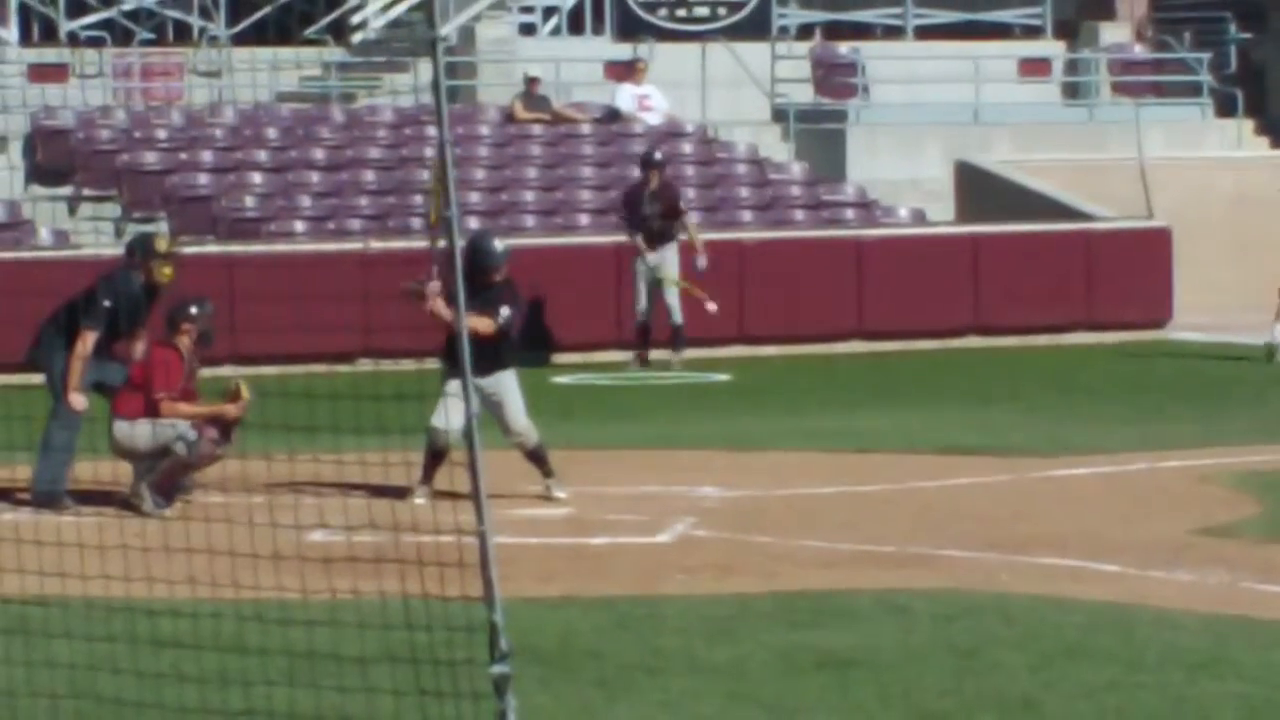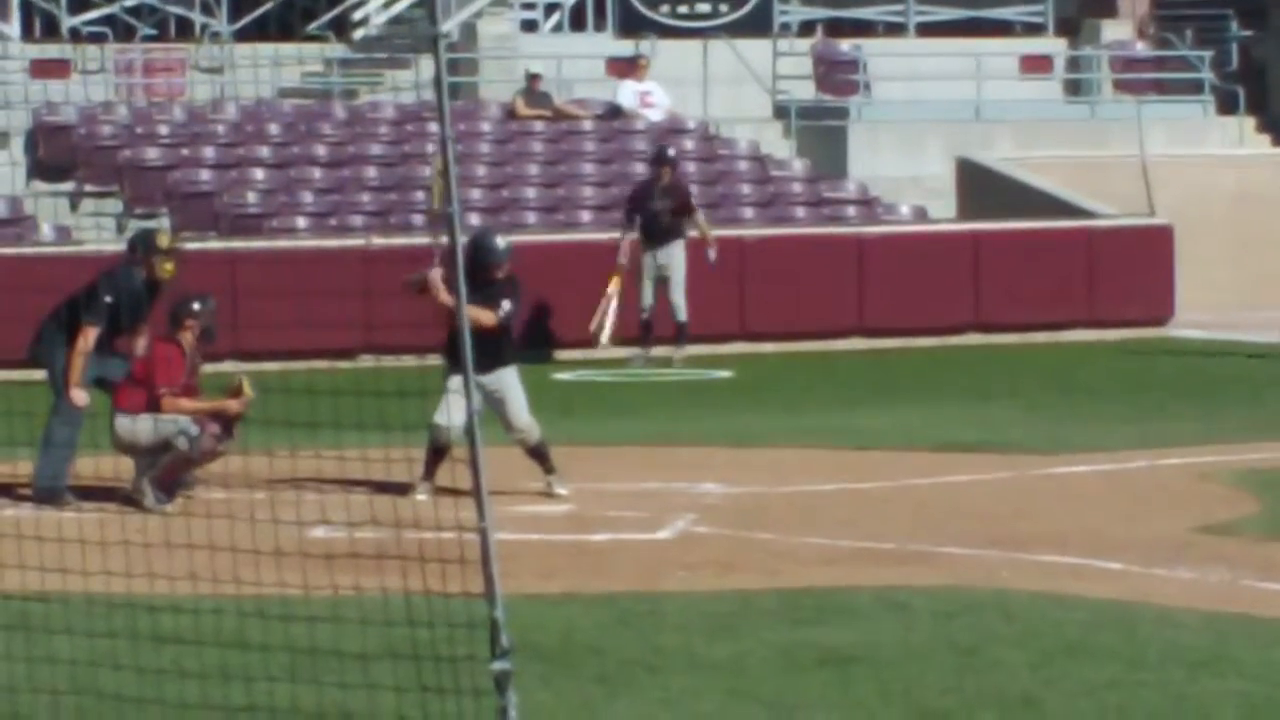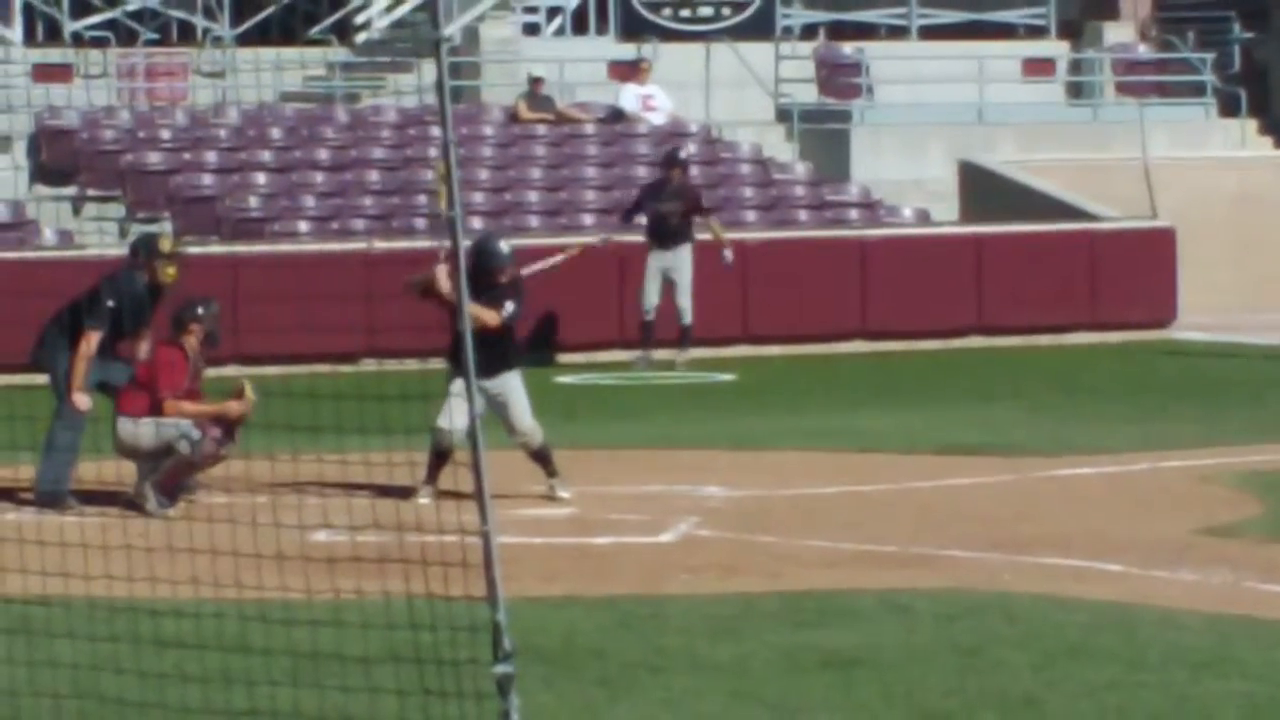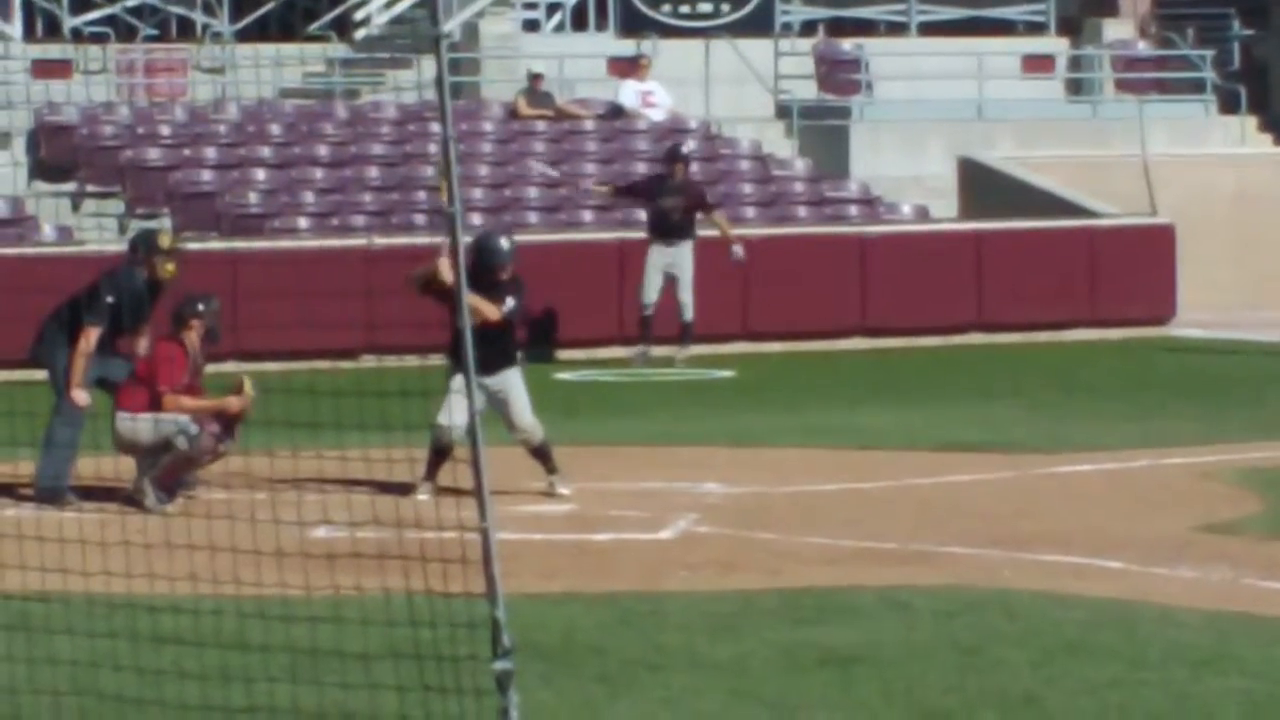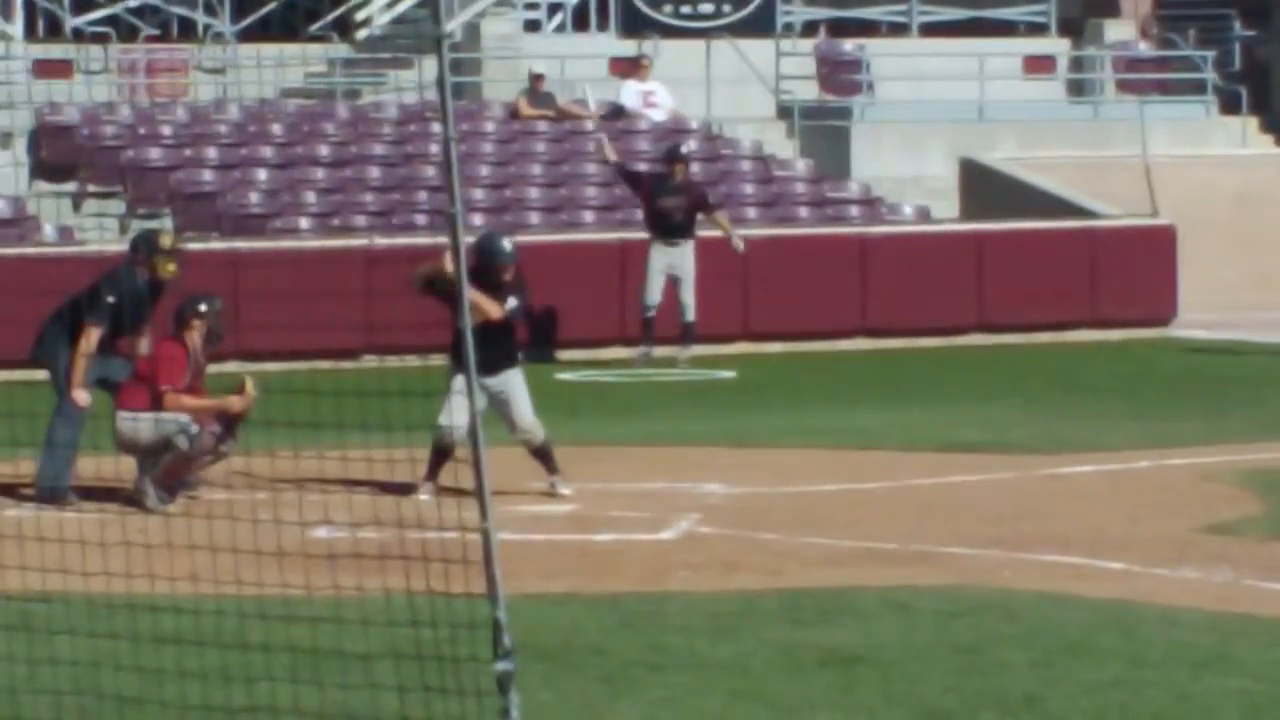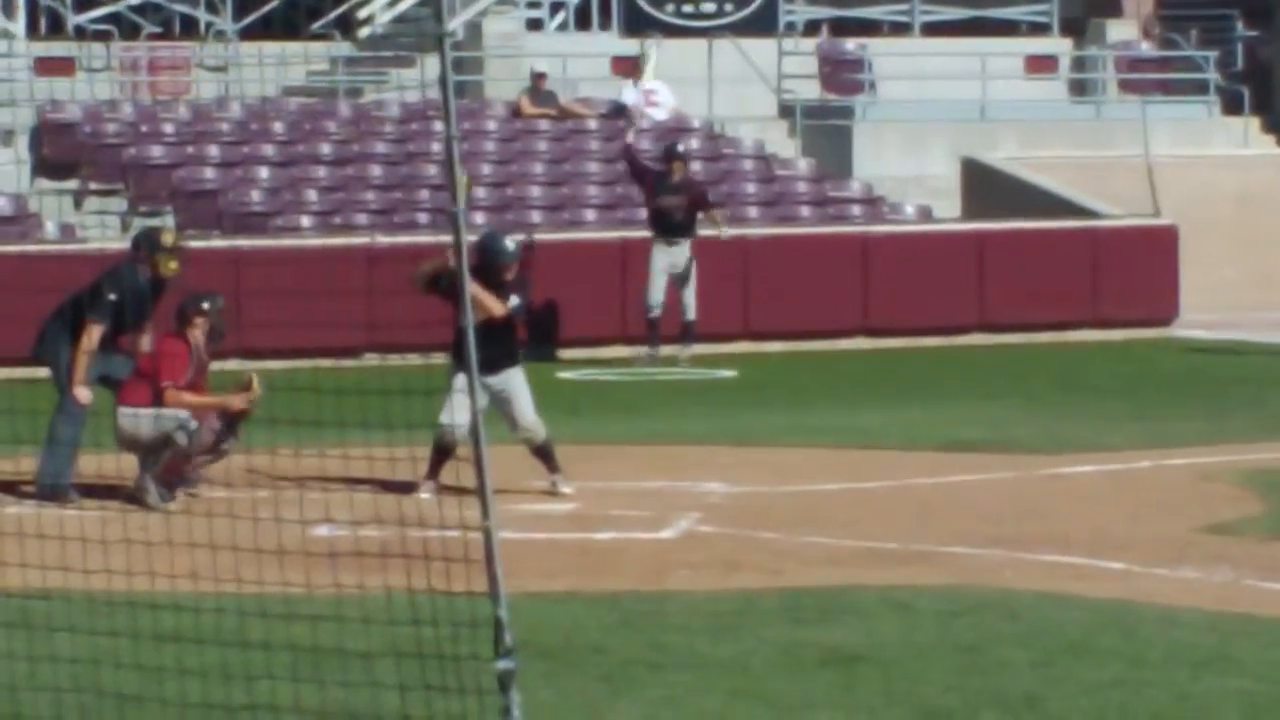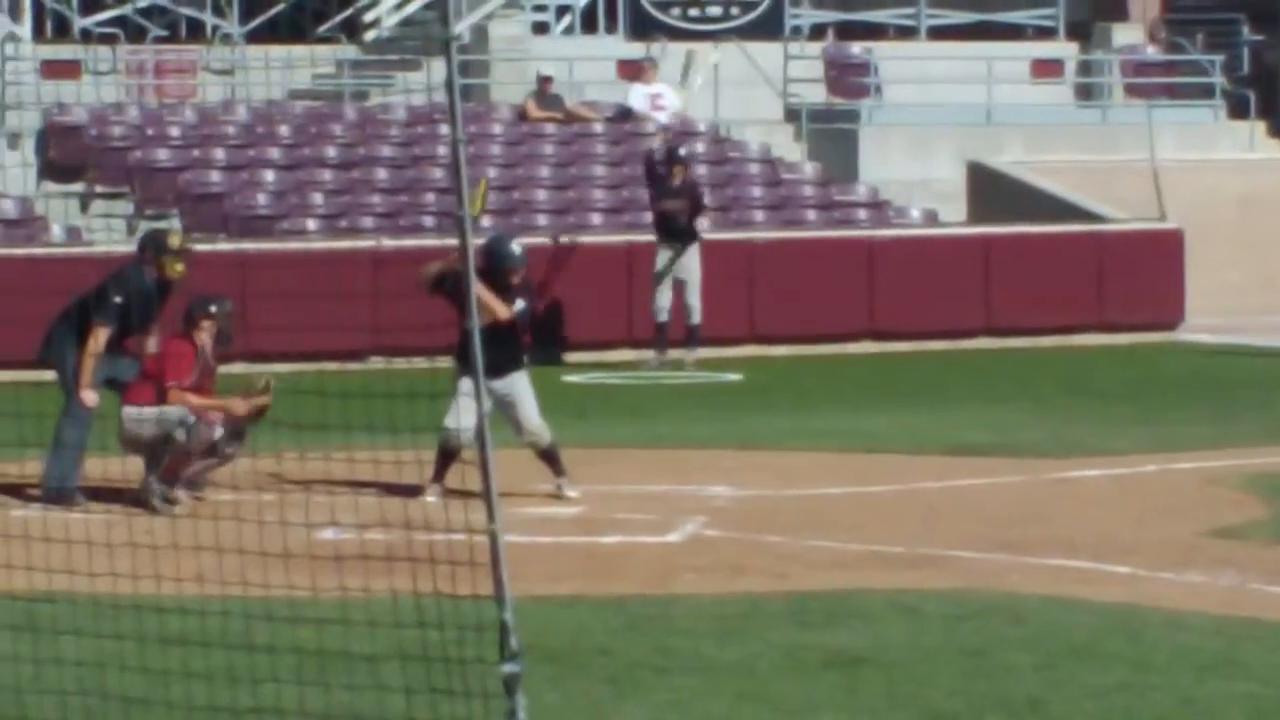
dt=0.1s
person 1, frame 1
left shoulder: (147, 288)
right shoulder: (112, 289)
left elbow: (137, 333)
right elbow: (84, 343)
right wrist: (73, 390)
left hip: (100, 351)
right hip: (62, 346)
right knee: (70, 410)
right ankle: (47, 489)
person 1, frame 2
left shoulder: (149, 284)
right shoulder: (113, 284)
left elbow: (139, 328)
right elbow: (86, 339)
right wrist: (74, 386)
left hip: (102, 347)
right hip: (64, 342)
right knee: (71, 405)
right ankle: (48, 485)
person 1, frame 3
left shoulder: (151, 288)
right shoulder: (115, 289)
left elbow: (141, 333)
right elbow: (88, 343)
right wrist: (77, 390)
left hip: (105, 350)
right hip: (66, 346)
right knee: (74, 410)
right ankle: (51, 489)
person 1, frame 4
left shoulder: (151, 284)
right shoulder: (115, 285)
left elbow: (141, 329)
right elbow: (87, 339)
right wrist: (76, 386)
left hip: (104, 347)
right hip: (65, 342)
right knee: (73, 406)
right ankle: (50, 485)
person 1, frame 5
left shoulder: (152, 284)
right shoulder: (116, 285)
left elbow: (141, 328)
right elbow: (89, 339)
right wrist: (76, 386)
left hip: (104, 347)
right hip: (66, 342)
right knee: (74, 406)
right ankle: (51, 485)
person 1, frame 6
left shoulder: (154, 282)
right shoulder: (117, 282)
left elbow: (143, 325)
right elbow: (90, 337)
right wrist: (78, 383)
left hip: (106, 345)
right hip: (68, 340)
right knee: (75, 403)
right ankle: (52, 482)
person 1, frame 7
left shoulder: (160, 284)
right shoulder: (123, 284)
left elbow: (149, 329)
right elbow: (97, 340)
right wrist: (84, 387)
left hip: (114, 347)
right hip: (75, 342)
right knee: (82, 406)
right ankle: (58, 485)
person 2, frame 1
left shoulder: (507, 289)
right shoulder: (453, 284)
left elbow: (489, 326)
left wrist: (446, 313)
right wrist: (430, 290)
left hip: (498, 372)
right hip: (459, 373)
left knee: (520, 428)
right knee: (442, 430)
left ankle: (550, 479)
right ankle: (424, 483)
person 2, frame 2
left shoulder: (508, 285)
left elbow: (490, 319)
right elbow: (411, 283)
left wrist: (448, 299)
right wrist: (429, 278)
left hip: (500, 369)
right hip: (461, 370)
left knee: (522, 424)
right knee: (445, 427)
left ankle: (551, 476)
right ankle: (426, 479)
person 2, frame 3
left shoulder: (512, 288)
left elbow: (493, 319)
right elbow: (414, 285)
left wrist: (452, 294)
right wrist: (435, 276)
left hip: (503, 373)
right hip: (464, 374)
left knee: (525, 428)
right knee: (448, 431)
left ankle: (554, 479)
right ankle: (429, 483)
person 2, frame 4
left shoulder: (512, 285)
right shoulder: (462, 279)
left elbow: (493, 313)
right elbow: (416, 280)
left wrist: (453, 283)
right wrist: (437, 268)
left hip: (503, 370)
right hip: (465, 371)
left knee: (525, 425)
right knee: (448, 428)
left ankle: (554, 476)
right ankle: (428, 480)
person 2, frame 5
left shoulder: (514, 286)
right shoulder: (460, 280)
left elbow: (495, 312)
right elbow: (417, 280)
left wrist: (458, 279)
right wrist: (442, 268)
left hip: (505, 371)
right hip: (466, 371)
left knee: (527, 426)
right knee: (451, 429)
left ankle: (555, 476)
right ankle: (430, 479)
person 2, frame 6
left shoulder: (516, 285)
right shoulder: (459, 279)
left elbow: (498, 309)
right elbow: (420, 278)
left wrist: (462, 275)
right wrist: (445, 263)
left hip: (506, 370)
right hip: (467, 370)
left knee: (529, 424)
right knee: (452, 428)
left ankle: (556, 475)
right ankle: (431, 478)
person 2, frame 7
left shoulder: (522, 290)
right shoulder: (463, 282)
left elbow: (503, 313)
right elbow: (425, 277)
left wrist: (472, 279)
right wrist: (453, 263)
left hip: (511, 374)
right hip: (472, 374)
left knee: (534, 428)
right knee: (457, 431)
left ankle: (562, 479)
right ankle: (436, 481)
person 3, frame 1
left shoulder: (669, 191)
right shoulder: (631, 194)
left elbow: (684, 220)
right elbow: (632, 228)
left wrist: (700, 250)
right wrist: (646, 251)
left hip: (667, 250)
right hip: (643, 254)
left knee: (672, 301)
right knee: (641, 306)
left ankle: (677, 353)
right ankle: (642, 354)
person 3, frame 2
left shoulder: (679, 188)
right shoulder: (641, 190)
left elbow: (695, 215)
right elbow: (630, 222)
left wrist: (710, 243)
right wrist: (623, 253)
left hip: (673, 248)
right hip: (649, 250)
left knee: (677, 299)
right knee: (646, 302)
left ankle: (680, 350)
right ankle: (644, 350)
person 3, frame 3
left shoulder: (690, 192)
right shoulder: (651, 190)
left elbow: (708, 217)
right elbow: (632, 211)
left wrist: (725, 244)
left hip: (681, 252)
right hip: (656, 252)
left knee: (683, 303)
right knee: (648, 304)
left ankle: (683, 353)
right ankle: (646, 352)
person 3, frame 4
left shoulder: (693, 188)
right shoulder: (651, 184)
left elbow: (712, 212)
right elbow: (624, 190)
left wrist: (733, 240)
right wrist: (599, 189)
left hip: (682, 248)
right hip: (657, 247)
left knee: (685, 299)
right knee: (647, 298)
left ankle: (683, 351)
right ankle: (644, 347)
person 3, frame 5
left shoulder: (694, 188)
right shoulder: (651, 182)
left elbow: (712, 210)
right elbow: (624, 171)
left wrist: (732, 234)
right wrist: (609, 152)
left hip: (684, 247)
right hip: (659, 247)
left knee: (687, 300)
right knee: (651, 299)
left ankle: (685, 351)
right ankle: (646, 348)
person 3, frame 6
left shoulder: (693, 186)
right shoulder: (653, 179)
left elbow: (709, 208)
right elbow: (631, 159)
left wrist: (721, 225)
right wrist: (629, 138)
left hip: (685, 246)
right hip: (661, 246)
left knee: (688, 299)
right knee: (654, 298)
left ankle: (686, 349)
right ankle: (652, 348)
person 3, frame 7
left shoulder: (693, 188)
right shoulder: (657, 182)
left elbow: (704, 211)
right elbow: (650, 162)
left hip: (688, 250)
right hip: (664, 250)
left knee: (693, 302)
right knee: (661, 304)
left ankle: (691, 353)
right ankle: (660, 352)
person 4, frame 1
left shoulder: (188, 359)
right shoulder: (165, 356)
left elbow: (190, 406)
right elbow: (166, 408)
left wrist: (226, 409)
right wrist: (218, 411)
left hip: (151, 430)
right hip: (129, 430)
left knee: (218, 436)
right knee: (199, 437)
left ankle: (158, 479)
right ankle: (148, 490)
person 4, frame 2
left shoulder: (190, 355)
right shoulder: (167, 352)
left elbow: (192, 401)
right elbow: (167, 404)
left wrist: (228, 404)
right wrist: (220, 406)
left hip: (154, 425)
right hip: (131, 425)
left knee: (221, 432)
right knee: (201, 432)
left ankle: (160, 474)
right ankle: (150, 485)
person 4, frame 3
left shoulder: (193, 360)
right shoulder: (170, 356)
left elbow: (193, 407)
right elbow: (169, 407)
left wrist: (231, 408)
right wrist: (221, 409)
left hip: (156, 430)
right hip: (133, 430)
left knee: (223, 436)
right knee: (204, 436)
left ankle: (166, 483)
right ankle: (151, 490)
person 4, frame 4
left shoulder: (193, 356)
right shoulder: (170, 351)
left elbow: (193, 402)
right elbow: (168, 402)
left wrist: (230, 405)
right wrist: (220, 404)
left hip: (156, 425)
right hip: (133, 425)
left knee: (222, 433)
right knee: (202, 431)
left ankle: (162, 477)
right ankle: (150, 486)
person 4, frame 5
left shoulder: (196, 357)
right shoulder: (172, 351)
left elbow: (196, 404)
right elbow: (169, 401)
left wrist: (233, 404)
right wrist: (221, 404)
left hip: (155, 426)
right hip: (133, 424)
left knee: (223, 435)
right knee: (203, 429)
left ankle: (162, 478)
right ankle: (151, 486)
person 4, frame 6
left shoulder: (199, 354)
right shoulder: (174, 348)
left elbow: (198, 400)
right elbow: (170, 398)
left wrist: (236, 402)
right wrist: (222, 402)
left hip: (158, 422)
right hip: (134, 421)
left knee: (225, 432)
right knee: (202, 426)
left ankle: (164, 476)
right ankle: (153, 483)
person 4, frame 7
left shoulder: (207, 358)
right shoulder: (180, 349)
left elbow: (209, 408)
right elbow: (175, 398)
left wrist: (251, 406)
right wrist: (225, 405)
left hip: (164, 428)
right hip: (138, 422)
left knee: (230, 438)
right knee: (200, 422)
left ankle: (170, 481)
right ankle: (158, 486)
